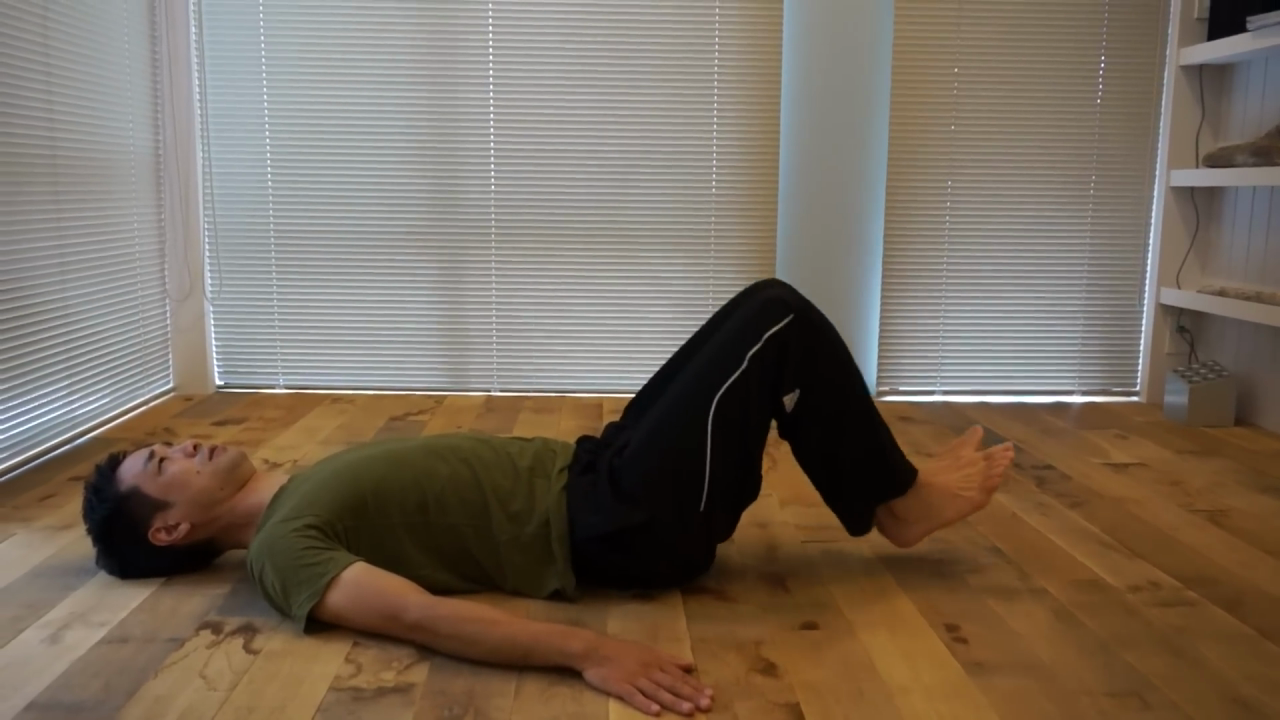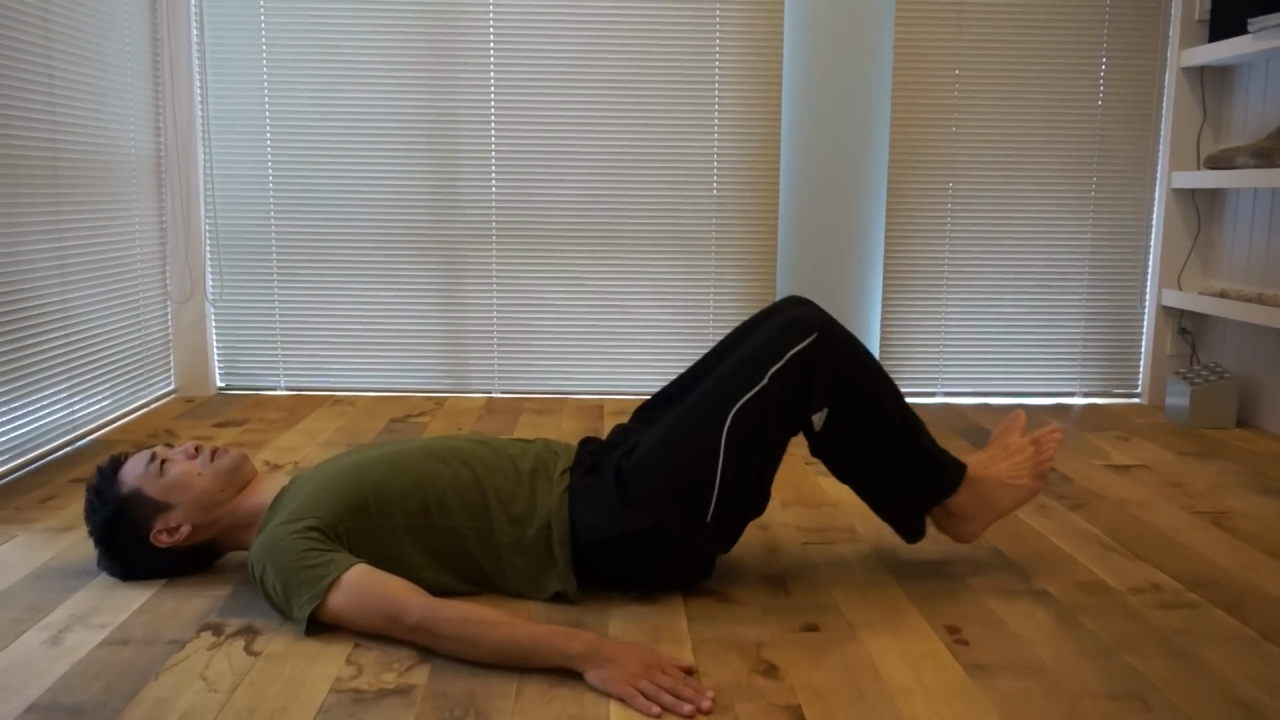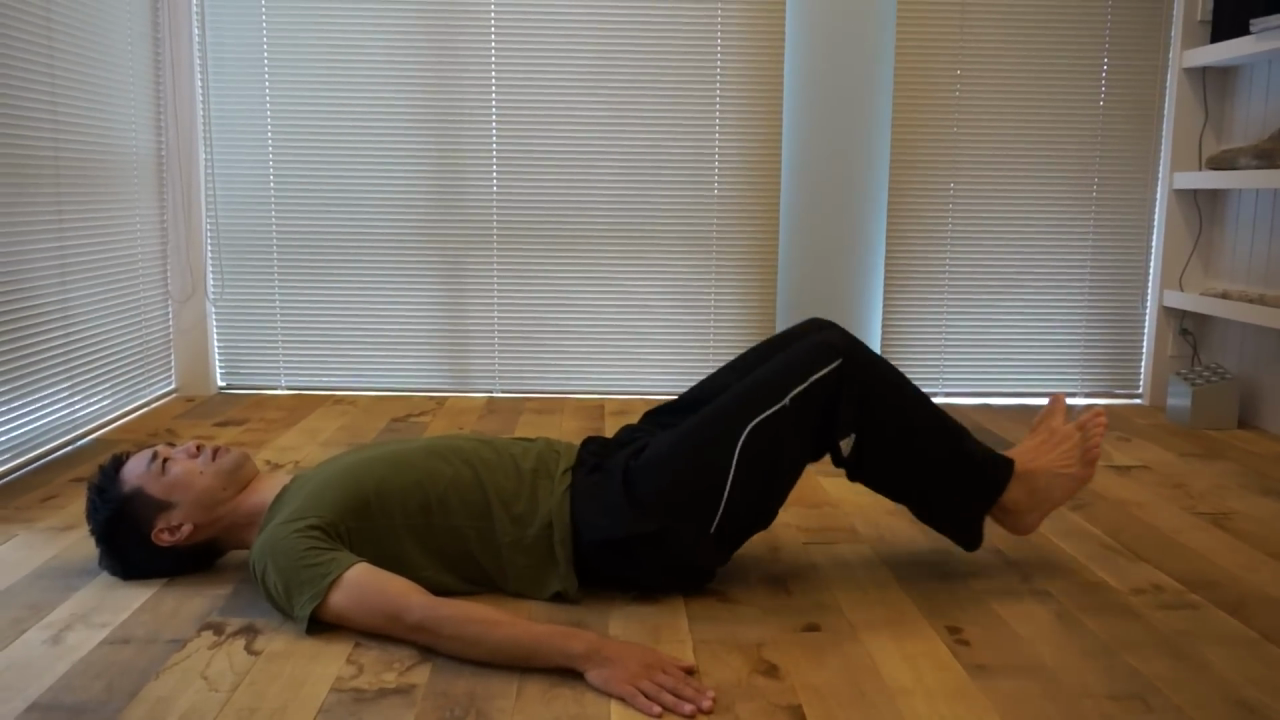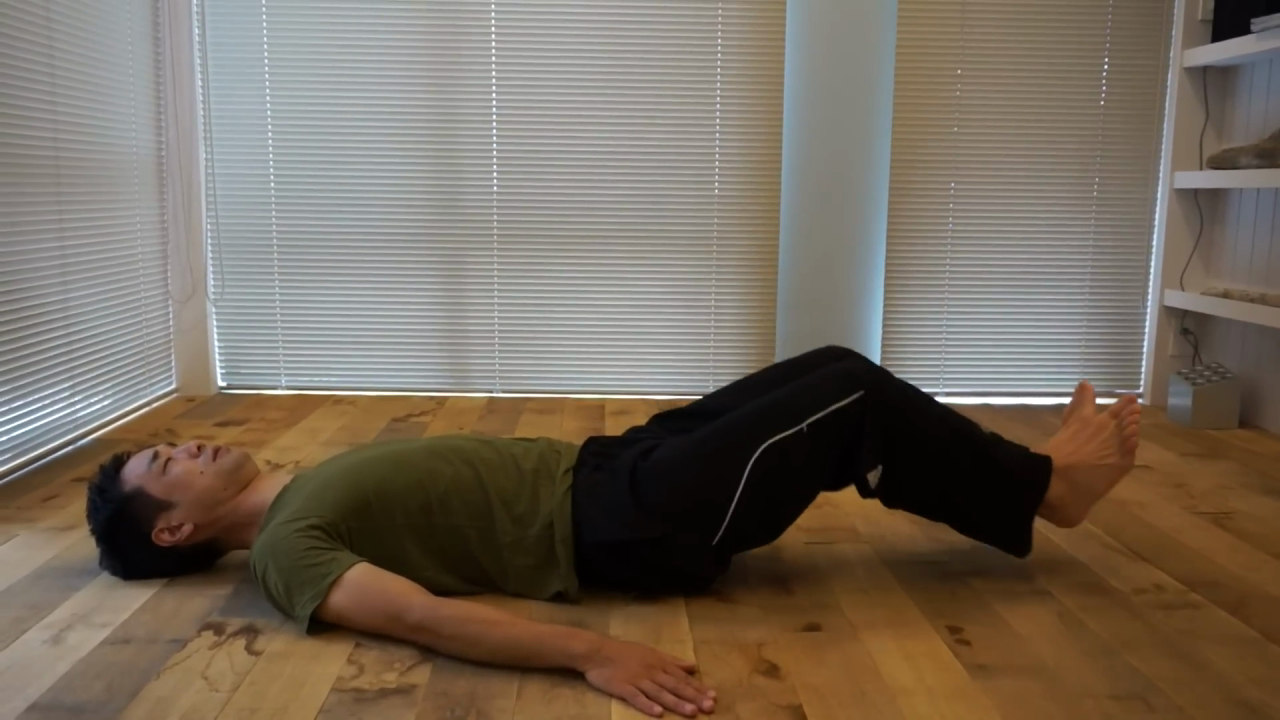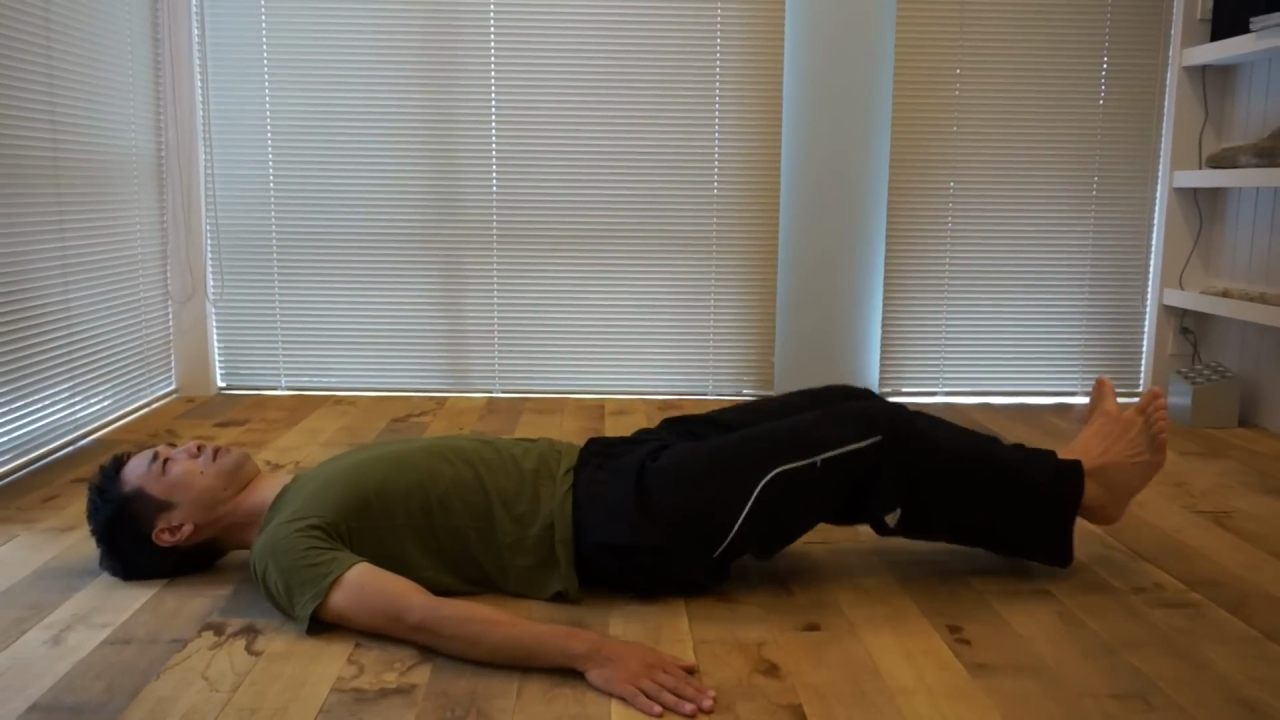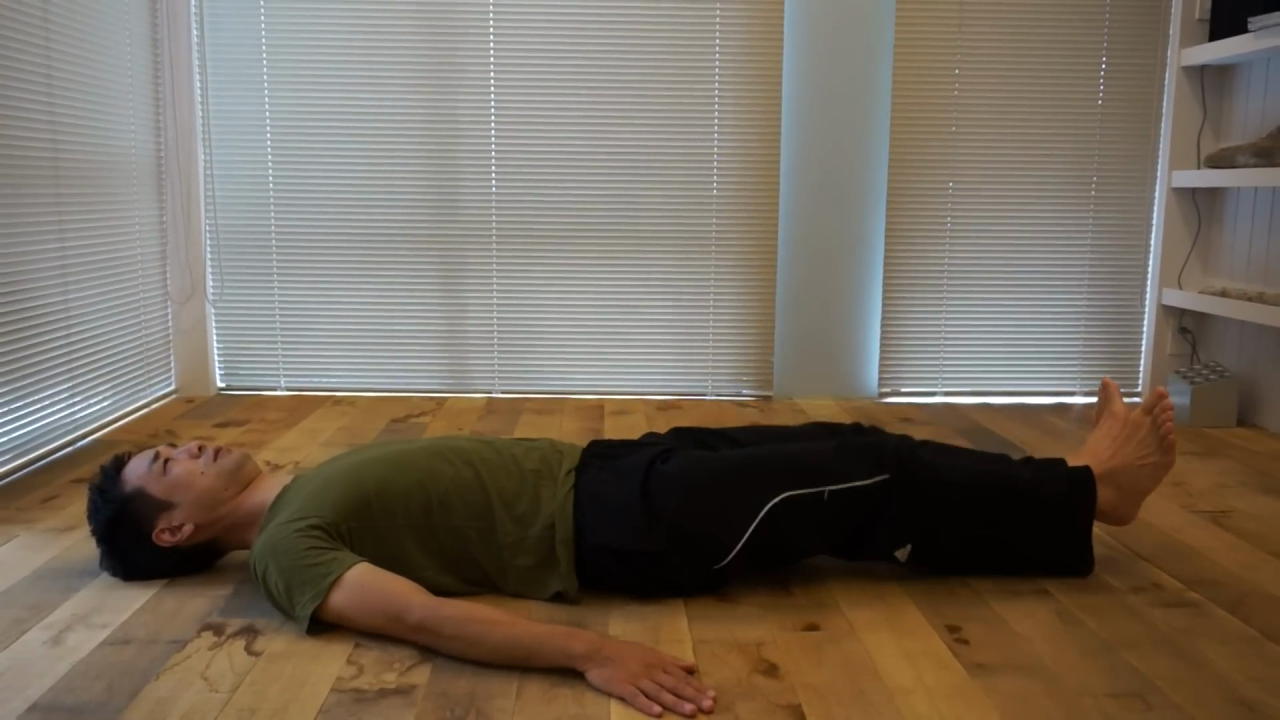
dt=0.2s
person 1, frame 1
left shoulder: (307, 495)
right shoulder: (284, 551)
right elbow: (417, 614)
left hip: (585, 467)
right hip: (612, 527)
left knee: (768, 312)
right knee: (776, 322)
left ankle: (890, 489)
right ankle: (897, 501)
person 1, frame 2
left shoulder: (310, 498)
right shoulder: (285, 552)
right elbow: (419, 616)
left hip: (591, 467)
right hip: (617, 529)
left knee: (791, 331)
right knee: (800, 340)
left ankle: (941, 483)
right ankle: (951, 496)
person 1, frame 3
left shoulder: (310, 498)
right shoulder: (286, 551)
right elbow: (419, 613)
left hip: (595, 467)
right hip: (615, 529)
left knee: (810, 351)
right knee: (825, 364)
left ankle: (988, 481)
right ankle: (1005, 491)
person 1, frame 4
left shoulder: (313, 499)
right shoulder: (289, 551)
right elbow: (418, 615)
left hip: (597, 467)
right hip: (615, 530)
left knee: (828, 380)
right knee: (846, 400)
left ankle: (1025, 479)
right ankle: (1043, 487)
person 1, frame 5
left shoulder: (311, 496)
right shoulder: (286, 551)
right elbow: (423, 614)
left hip: (599, 467)
right hip: (613, 529)
left knee: (842, 414)
right knee: (861, 442)
left ankle: (1056, 478)
right ankle: (1076, 487)
person 1, frame 6
left shoulder: (312, 496)
right shoulder: (287, 551)
right elbow: (421, 614)
left hip: (599, 470)
right hip: (613, 531)
left knee: (847, 450)
right knee: (864, 483)
left ankle: (1067, 480)
right ankle: (1085, 496)
